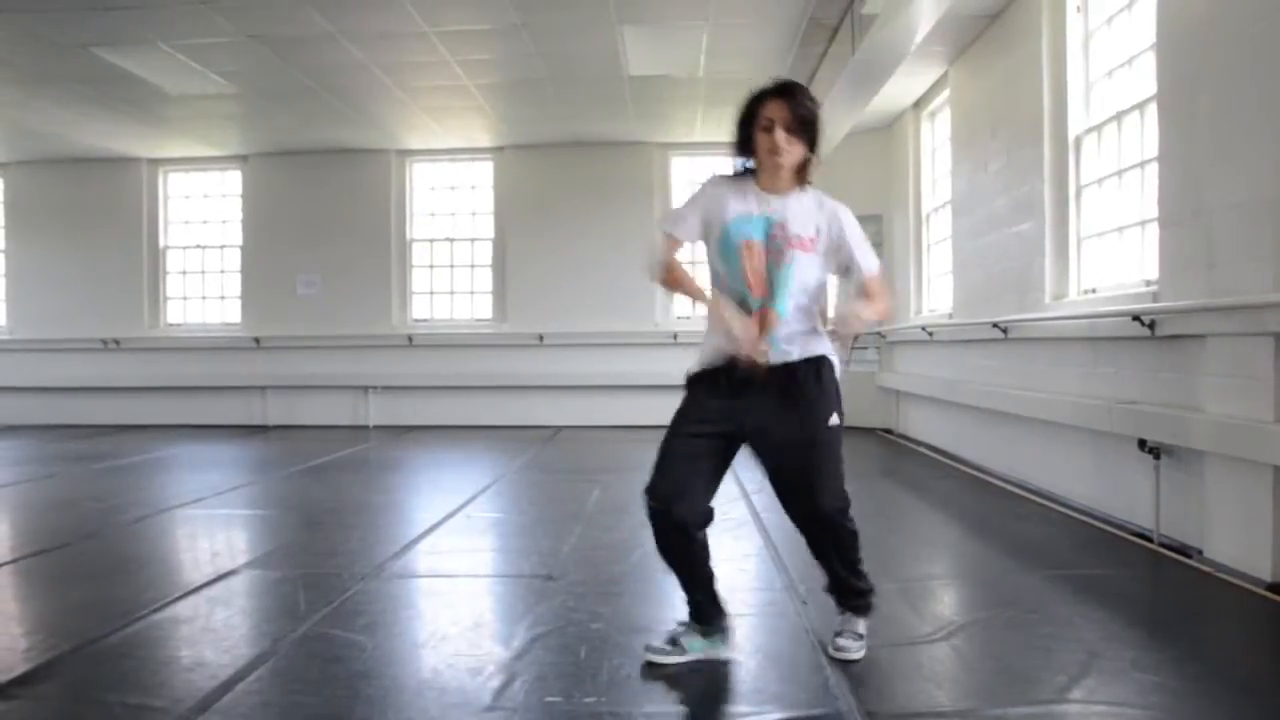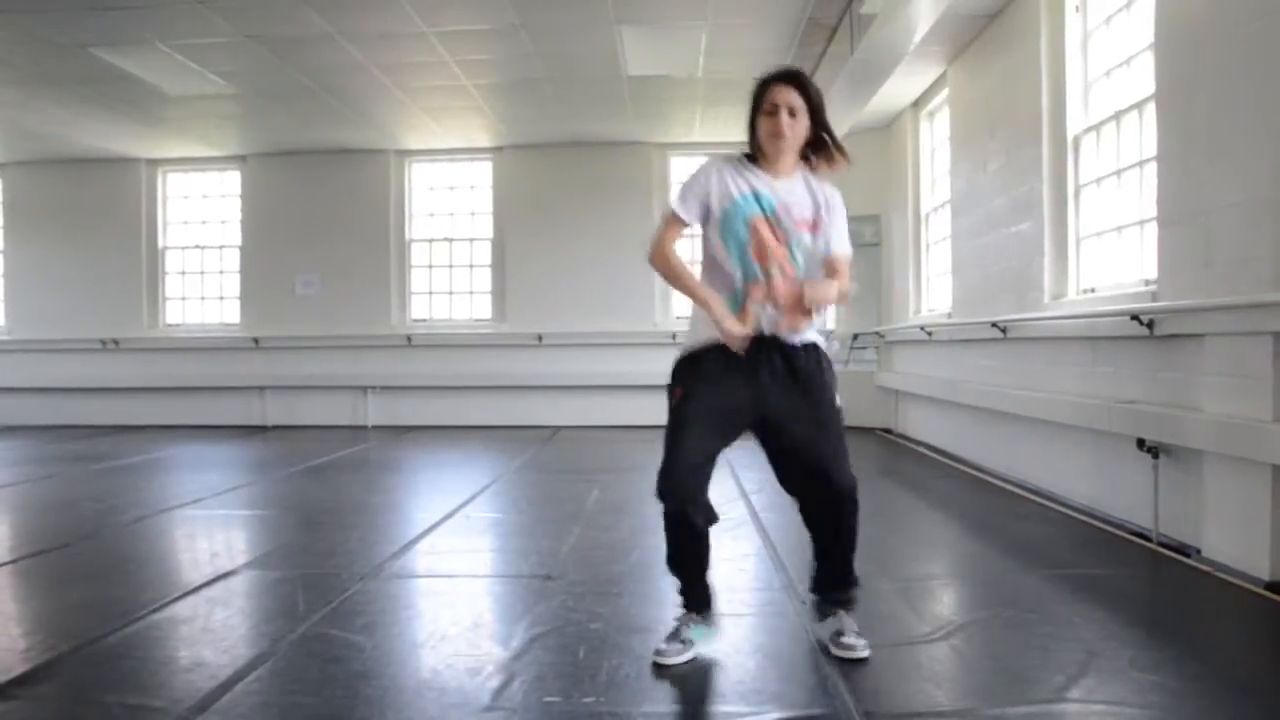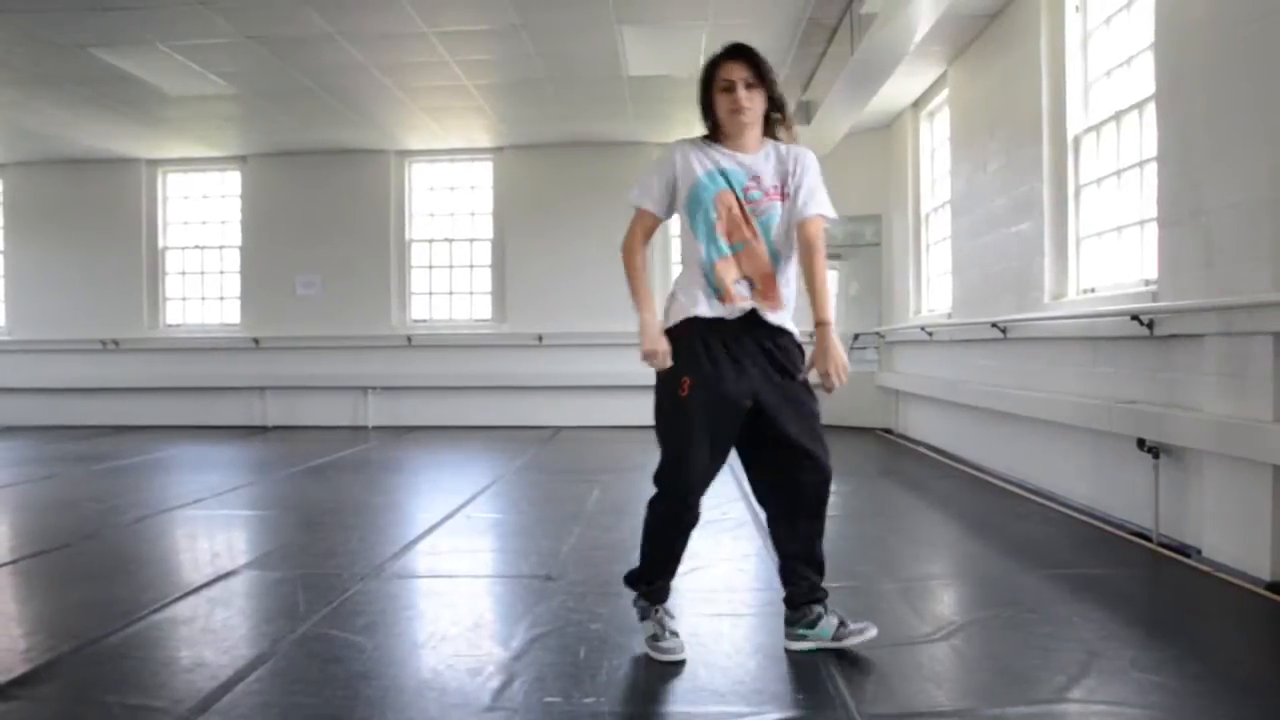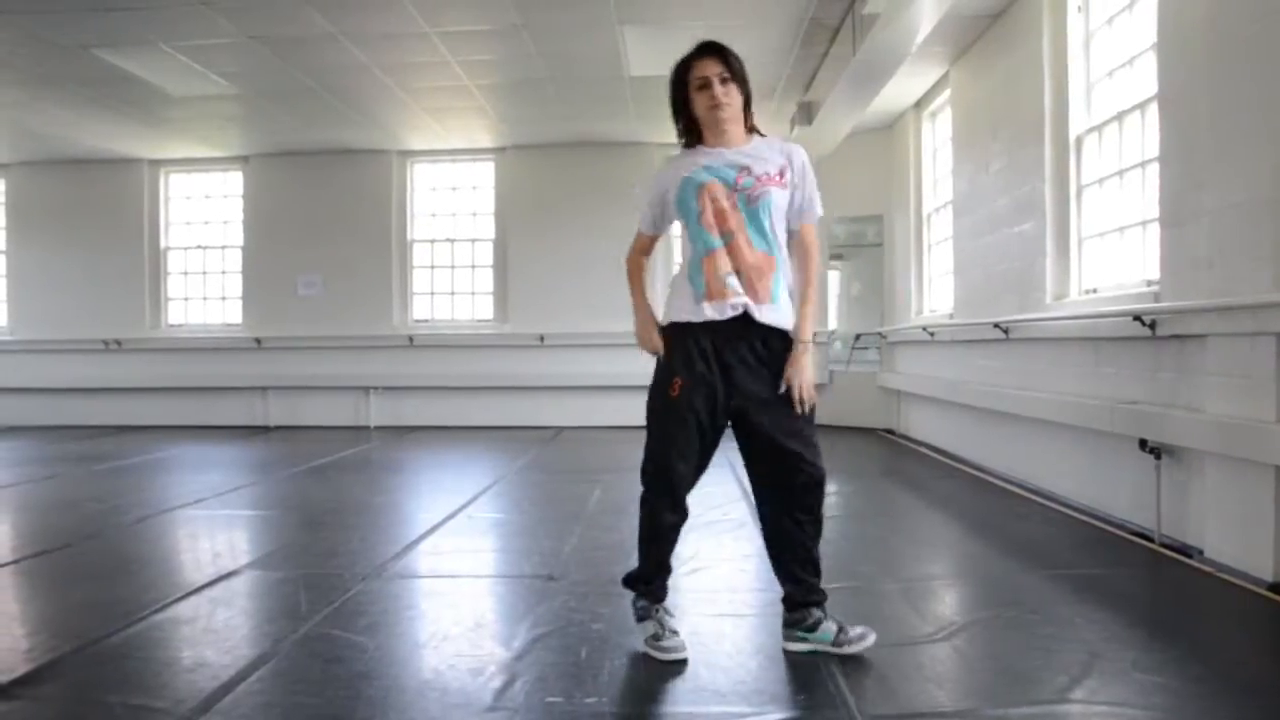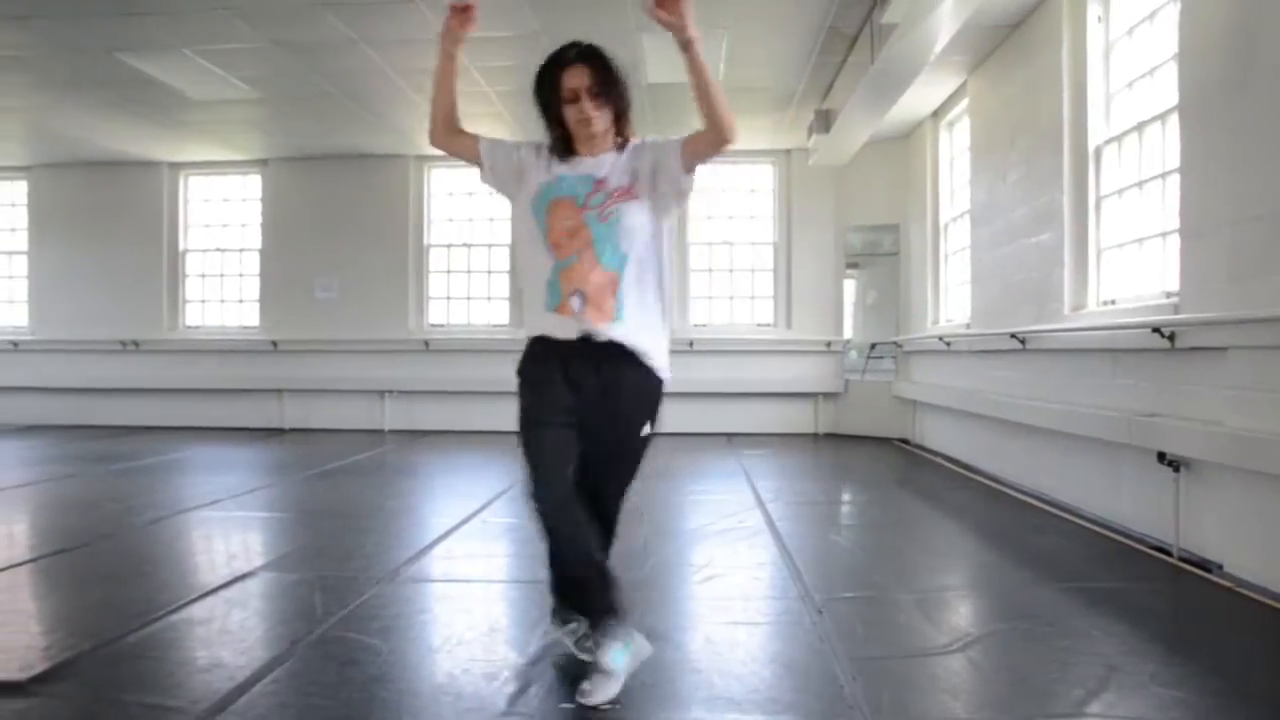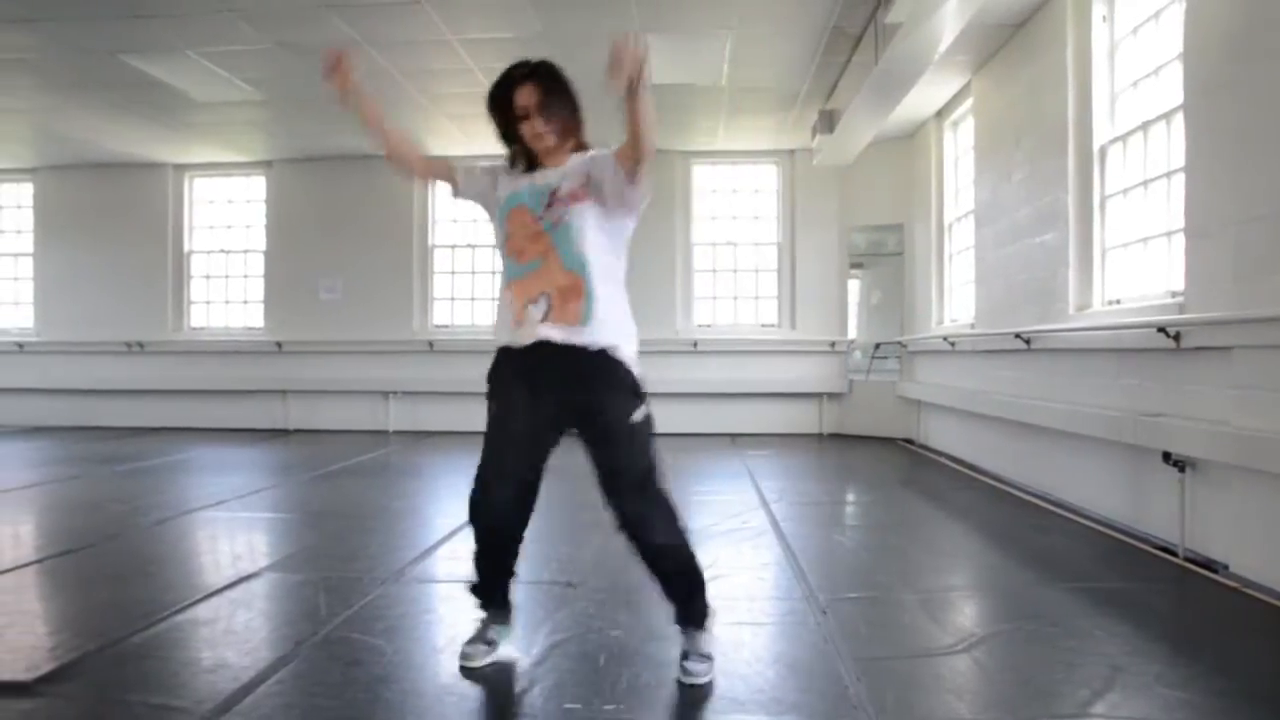
dt=0.2s
person 1, frame 1
left shoulder: (828, 214)
right shoulder: (717, 194)
left elbow: (878, 298)
right elbow: (665, 266)
left wrist: (857, 313)
right wrist: (712, 302)
left hip: (803, 378)
right hip: (724, 375)
left knee: (825, 507)
right knee: (670, 499)
left ankle: (854, 608)
right ankle: (707, 621)
person 1, frame 2
left shoulder: (823, 197)
right shoulder: (717, 175)
left elbow: (839, 278)
right elbow: (661, 248)
left wrist: (824, 292)
right wrist: (712, 304)
left hip: (795, 357)
right hip: (717, 354)
left knee: (833, 487)
right knee: (680, 482)
left ankle: (835, 608)
right ankle: (697, 610)
person 1, frame 3
left shoulder: (797, 162)
right shoulder: (683, 160)
left elbow: (812, 250)
right elbow: (634, 242)
left wrist: (827, 331)
right wrist: (647, 323)
left hip: (774, 338)
right hip: (700, 335)
left knee: (805, 471)
right knee: (682, 477)
left ankle: (805, 610)
right ankle: (651, 603)
person 1, frame 4
left shoulder: (789, 161)
right shoulder: (676, 170)
left elbow: (807, 256)
right elbow: (637, 252)
left wrist: (803, 345)
right wrist: (643, 315)
left hip: (772, 337)
right hip: (698, 336)
left knee: (800, 475)
right knee: (667, 478)
left ankle: (803, 611)
right ankle: (649, 604)
person 1, frame 5
left shoulder: (649, 163)
right shoulder: (533, 168)
left elbow: (722, 136)
right elbow: (446, 137)
left hip: (629, 360)
right hip: (554, 355)
left knee: (596, 500)
right knee: (554, 495)
left ankle: (581, 609)
right ankle: (612, 631)
person 1, frame 6
left shoulder: (602, 169)
right shoulder: (504, 182)
left elbow: (639, 152)
right elbow: (412, 160)
left wrist: (633, 90)
right wrist: (355, 94)
left hip: (599, 360)
right hip: (524, 362)
left knee: (639, 504)
right knee: (495, 502)
left ankle: (693, 624)
right ankle: (495, 616)
